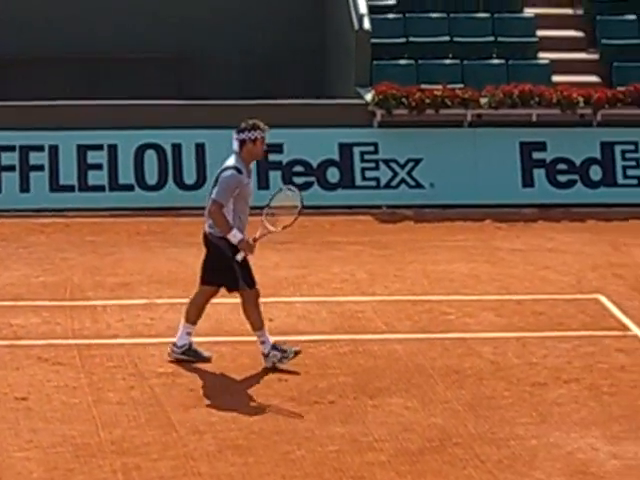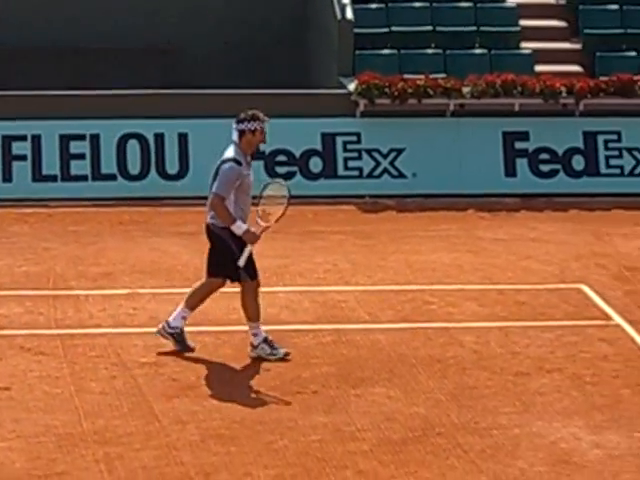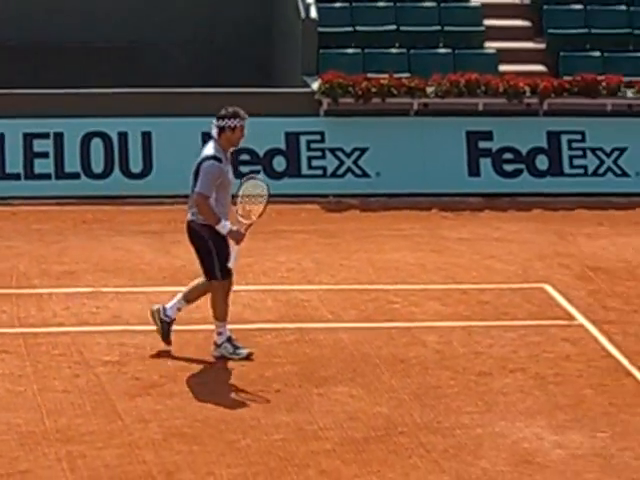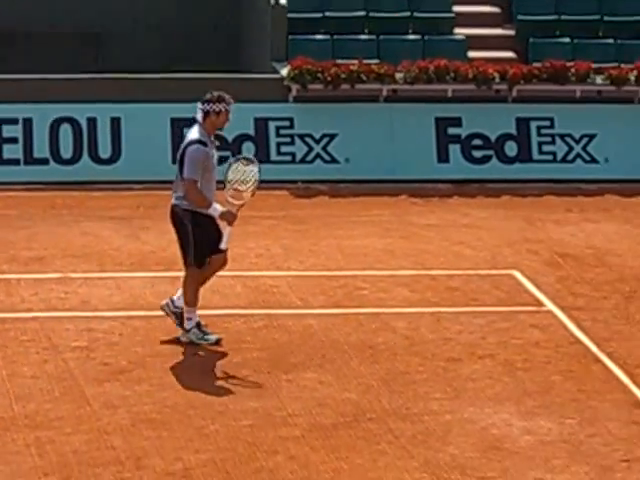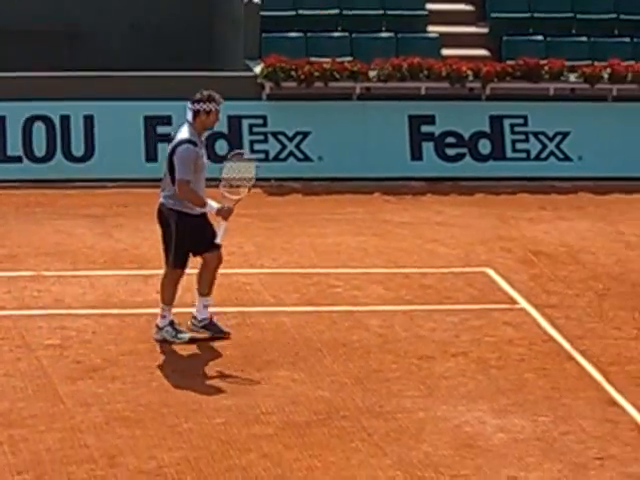
dt=0.1s
person 1, frame 1
left shoulder: (242, 168)
right shoulder: (233, 173)
right elbow: (214, 210)
left wrist: (237, 238)
right wrist: (238, 239)
left hip: (224, 240)
right hip: (223, 241)
left knee: (207, 291)
right knee: (250, 293)
left ankle: (181, 344)
right ankle: (268, 350)
person 1, frame 2
left shoulder: (241, 158)
right shoulder: (233, 165)
right elbow: (216, 203)
left wrist: (241, 229)
right wrist: (243, 230)
left hip: (228, 230)
right hip: (225, 232)
left knee: (213, 282)
right knee: (251, 285)
left ankle: (173, 326)
right ankle: (258, 342)
person 1, frame 3
left shoulder: (221, 154)
right shoulder: (213, 162)
right elbow: (200, 202)
left wrist: (224, 227)
right wrist: (228, 229)
left hip: (209, 228)
right hip: (206, 228)
left knee: (214, 282)
right knee: (222, 284)
left ankle: (167, 312)
right ankle: (222, 341)
person 1, frame 4
left shoulder: (205, 138)
right shoulder: (197, 146)
right elbow: (190, 190)
left wrist: (214, 211)
right wrist: (219, 212)
left hip: (202, 214)
right hip: (189, 214)
left knee: (218, 260)
right knee: (196, 269)
left ankle: (177, 303)
right ankle: (190, 326)
person 1, frame 5
left shoulder: (194, 138)
right shoulder: (186, 146)
right elbow: (184, 190)
right wrist: (215, 208)
left hip: (192, 213)
right hip: (176, 214)
left knee: (213, 258)
right knee: (175, 269)
left ankle: (202, 317)
right ankle: (164, 325)
